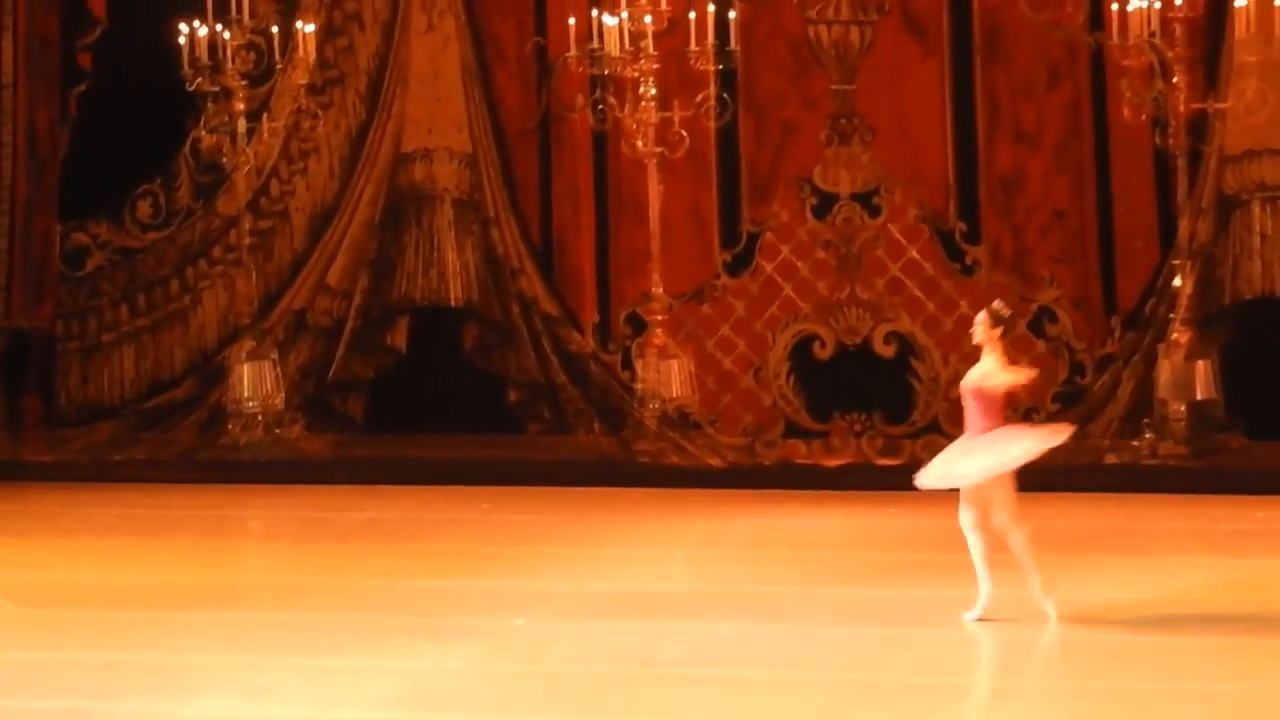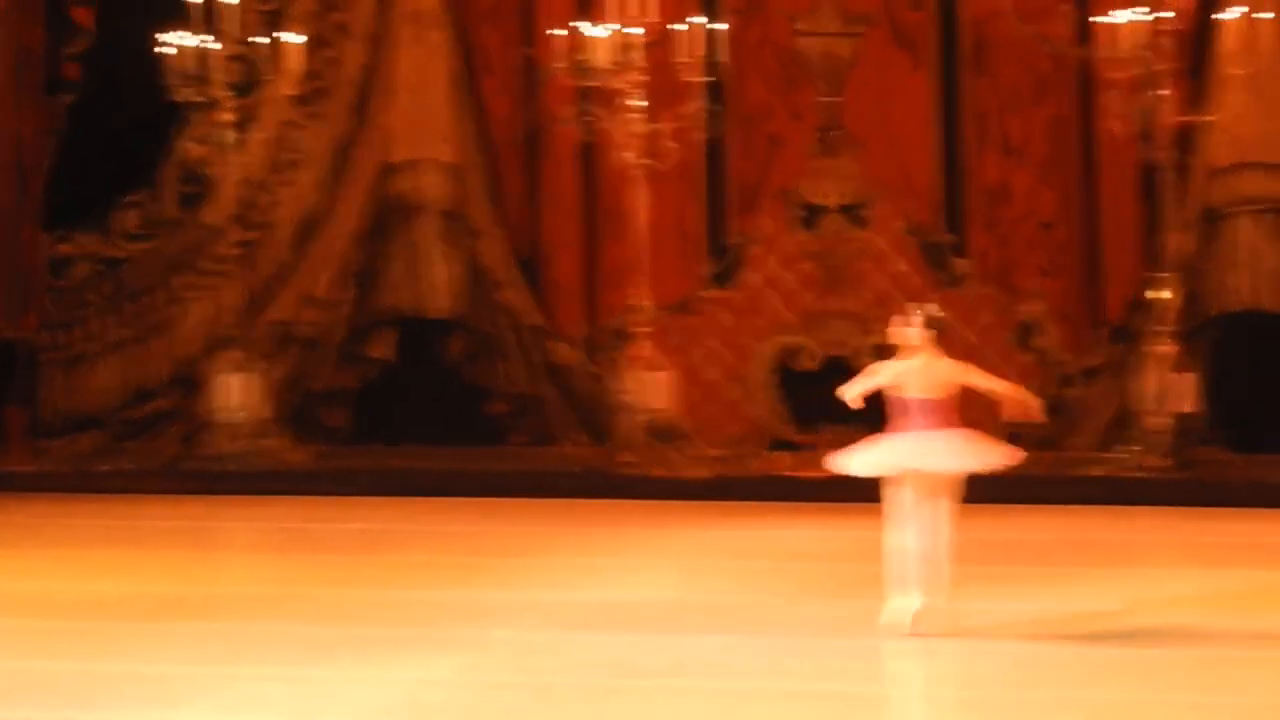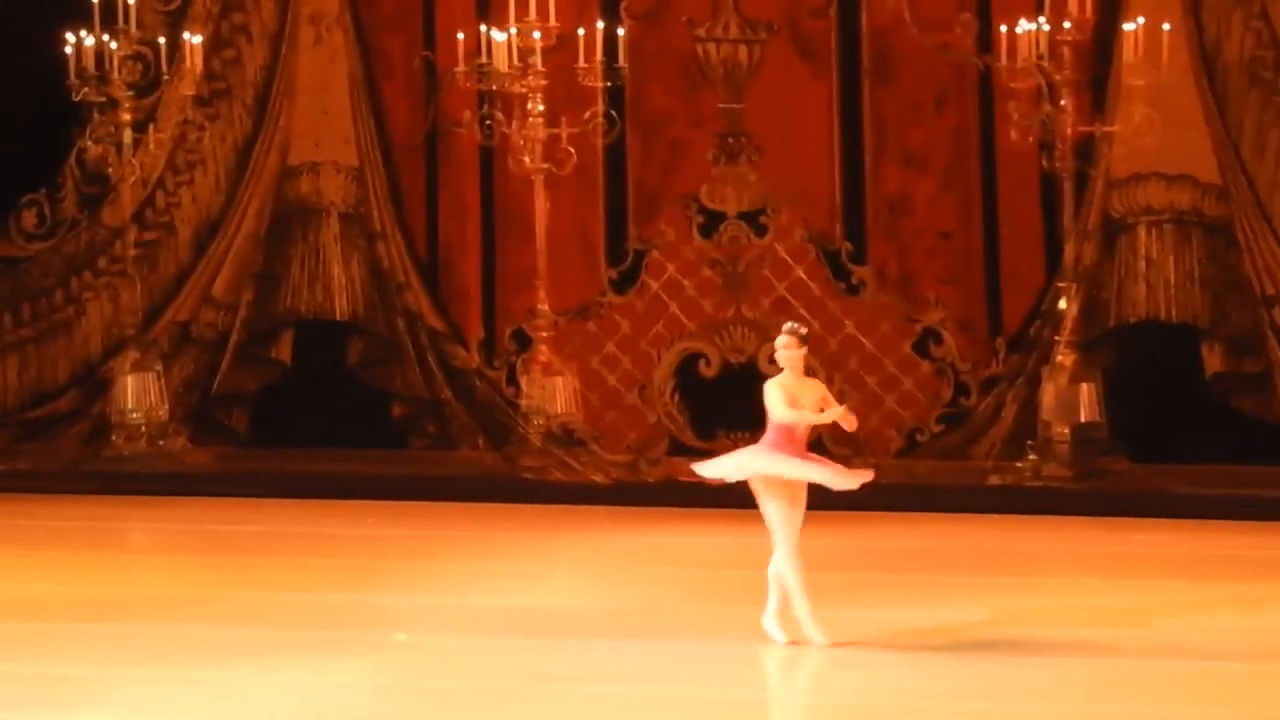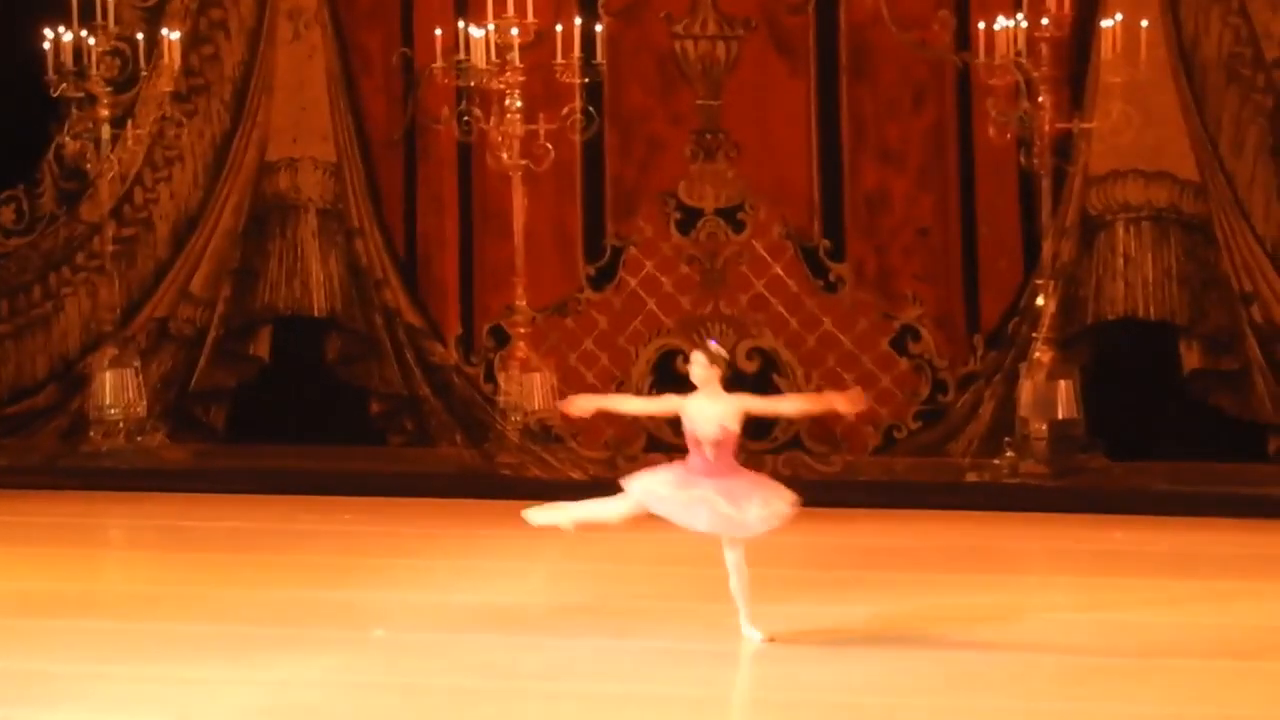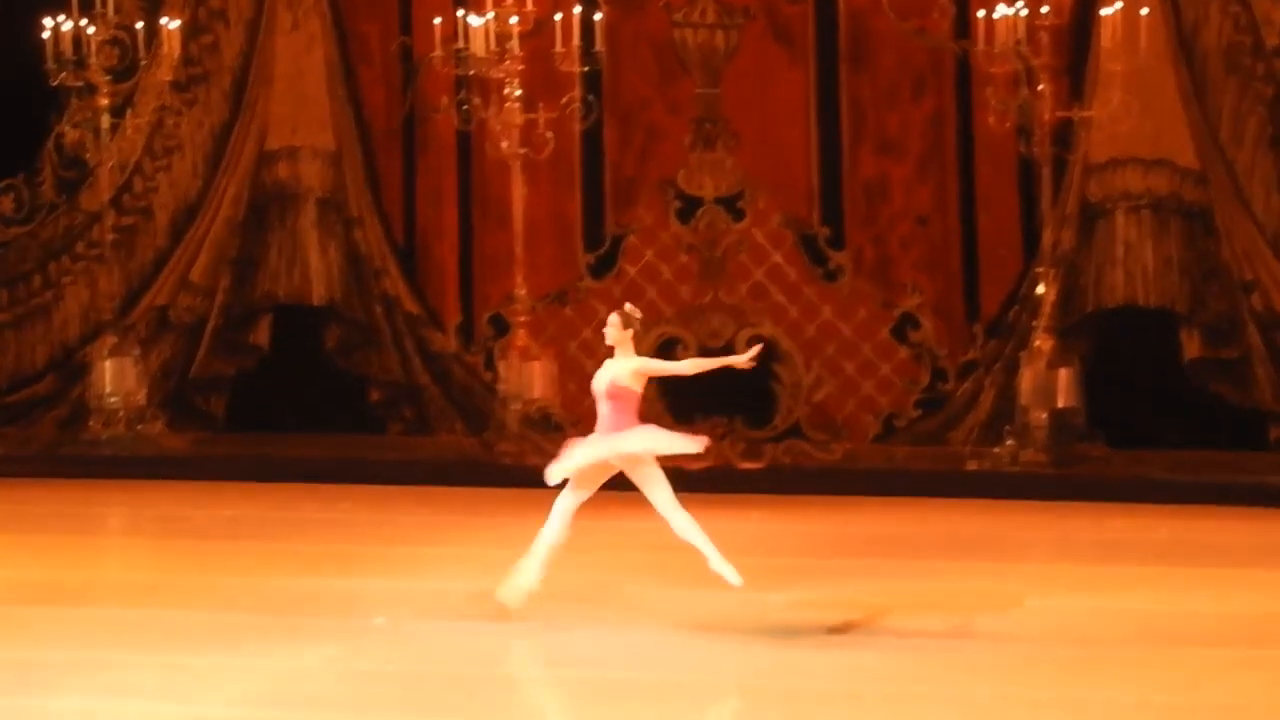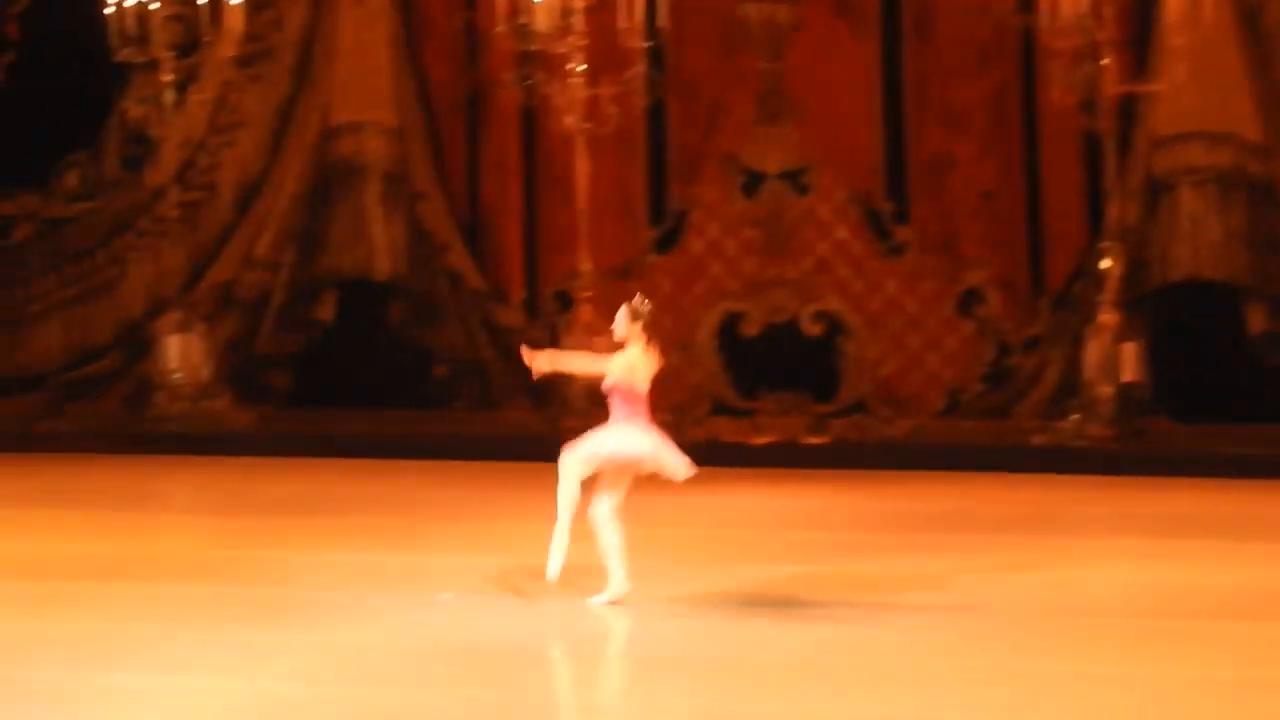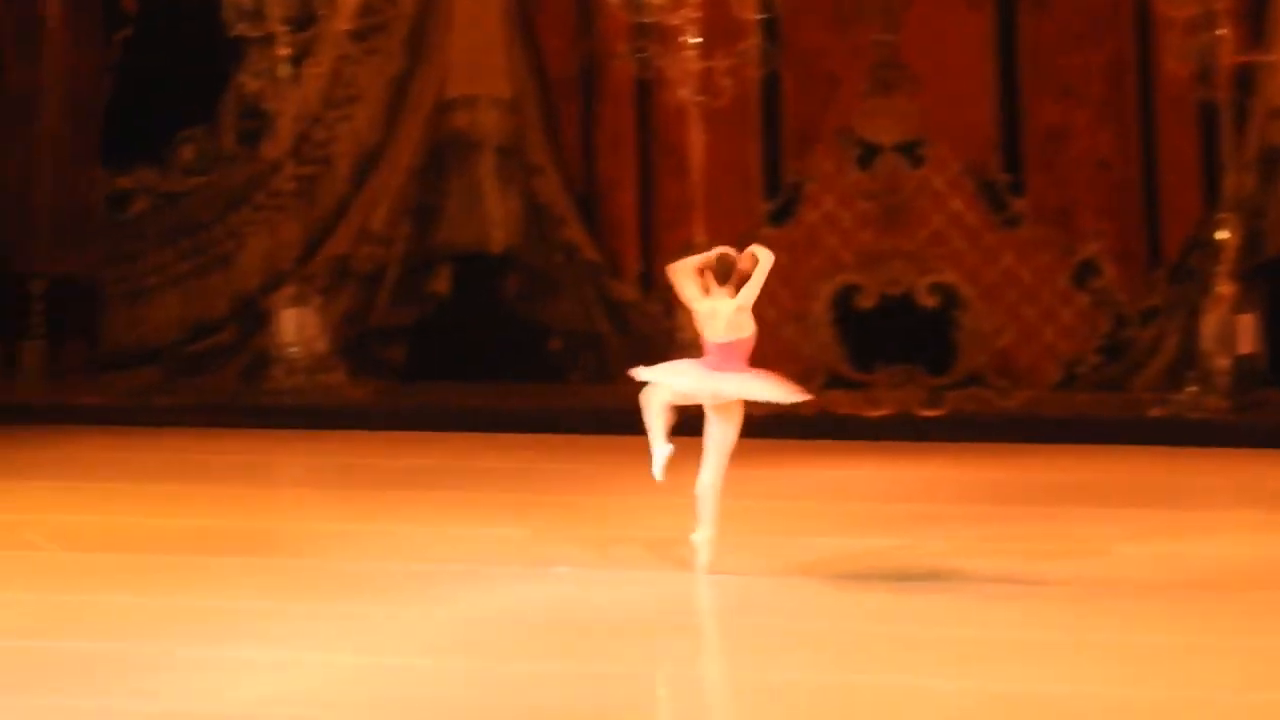
dt=0.3s
person 1, frame 1
left shoulder: (991, 365)
right shoulder: (988, 364)
left elbow: (1008, 377)
right elbow: (1014, 376)
left wrist: (1018, 375)
right wrist: (1016, 375)
left hip: (992, 444)
right hip: (980, 446)
left knee: (1006, 521)
right knee: (969, 519)
left ankle: (1037, 587)
right ankle: (986, 594)
person 1, frame 2
left shoulder: (889, 369)
right shoulder: (954, 368)
left elbow: (850, 391)
right elbow: (1000, 385)
left wrist: (852, 396)
right wrist: (1027, 401)
left hip: (910, 448)
right hip: (947, 447)
left knee: (899, 523)
right knee: (941, 524)
left ankle: (901, 596)
right ankle: (931, 594)
person 1, frame 3
left shoulder: (817, 387)
right shoulder: (774, 386)
left elbow: (848, 420)
right elbow: (783, 416)
left wrist: (844, 416)
right wrist: (825, 416)
left hip: (795, 469)
right hip: (766, 464)
left knee: (787, 544)
right knee: (786, 545)
left ankle: (771, 616)
right ankle: (805, 618)
person 1, frame 4
left shoulder: (738, 403)
right shoulder: (682, 403)
left elbow: (787, 405)
right elbow: (637, 405)
left wrist: (831, 402)
right wrist: (597, 402)
left hip: (728, 487)
right hip: (688, 483)
left knee: (735, 561)
right knee: (625, 508)
left ankle: (746, 621)
right ankle: (562, 513)
person 1, frame 5
left shoulder: (637, 364)
right shoulder: (609, 365)
left elbow: (684, 366)
left wrist: (732, 360)
left hip: (633, 446)
right hip: (605, 447)
left knee: (669, 508)
right knee: (562, 510)
left ankle: (715, 558)
right ankle: (529, 573)
person 1, frame 6
left shoulder: (627, 359)
right shoulder: (646, 356)
left elbow: (588, 364)
right elbow: (656, 360)
left wrist: (549, 361)
left hip: (628, 435)
right hip: (626, 439)
left knee: (569, 468)
right knee: (603, 509)
left ankle: (559, 547)
right ankle: (616, 582)
person 1, frame 7
left shoulder: (701, 306)
right shoulder: (741, 304)
left elbow: (676, 270)
right elbow: (767, 258)
left wrist: (710, 256)
right wrist: (753, 252)
left hip: (709, 379)
right hip: (727, 383)
right knee: (714, 463)
left ankle: (659, 449)
right ankle: (705, 534)
